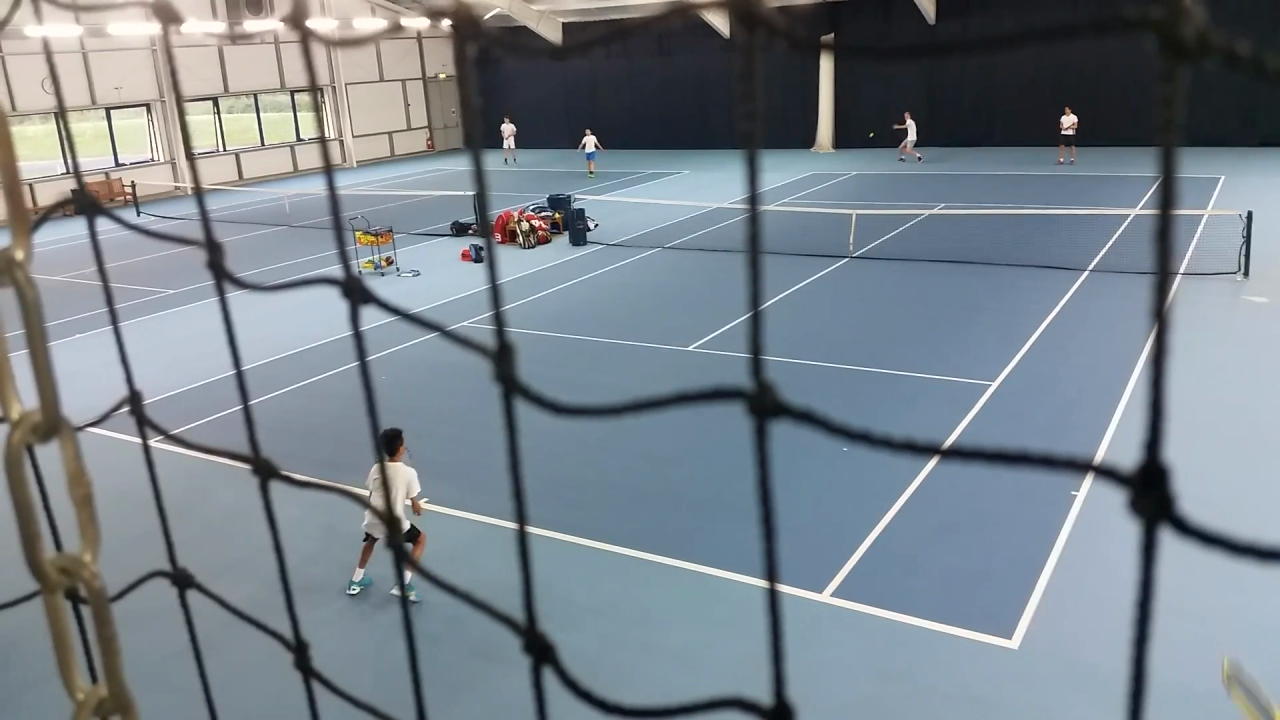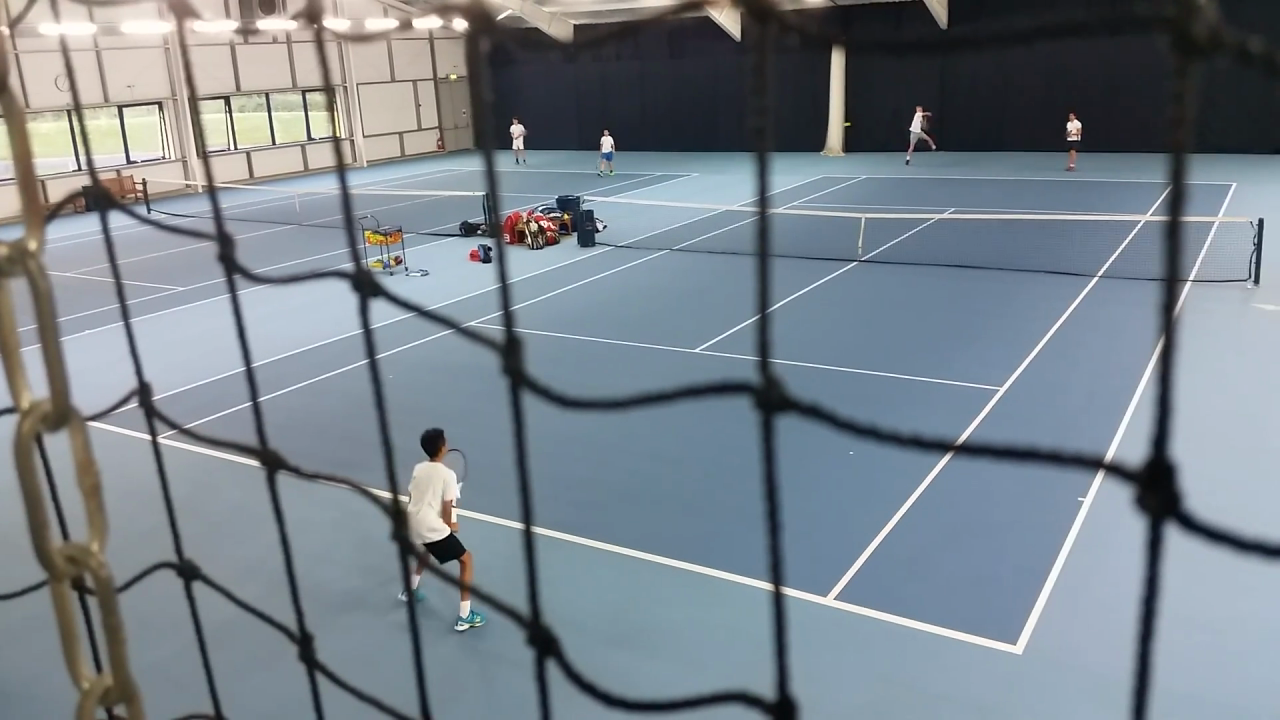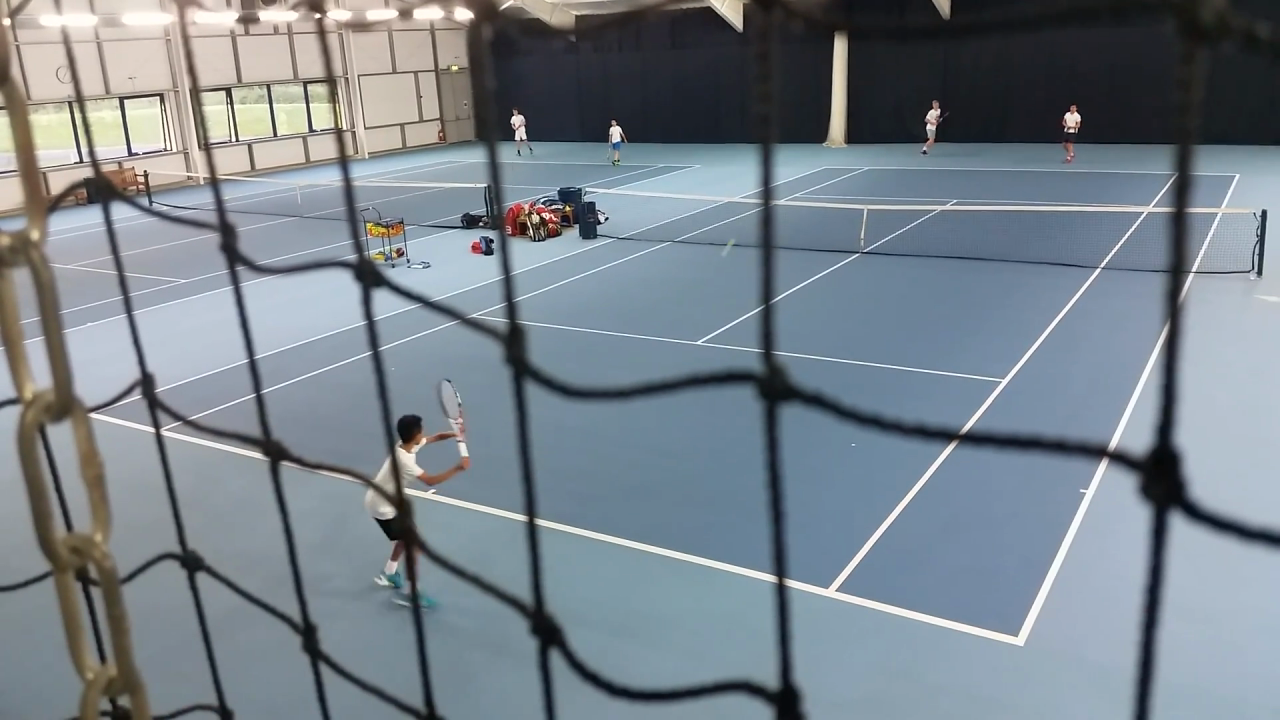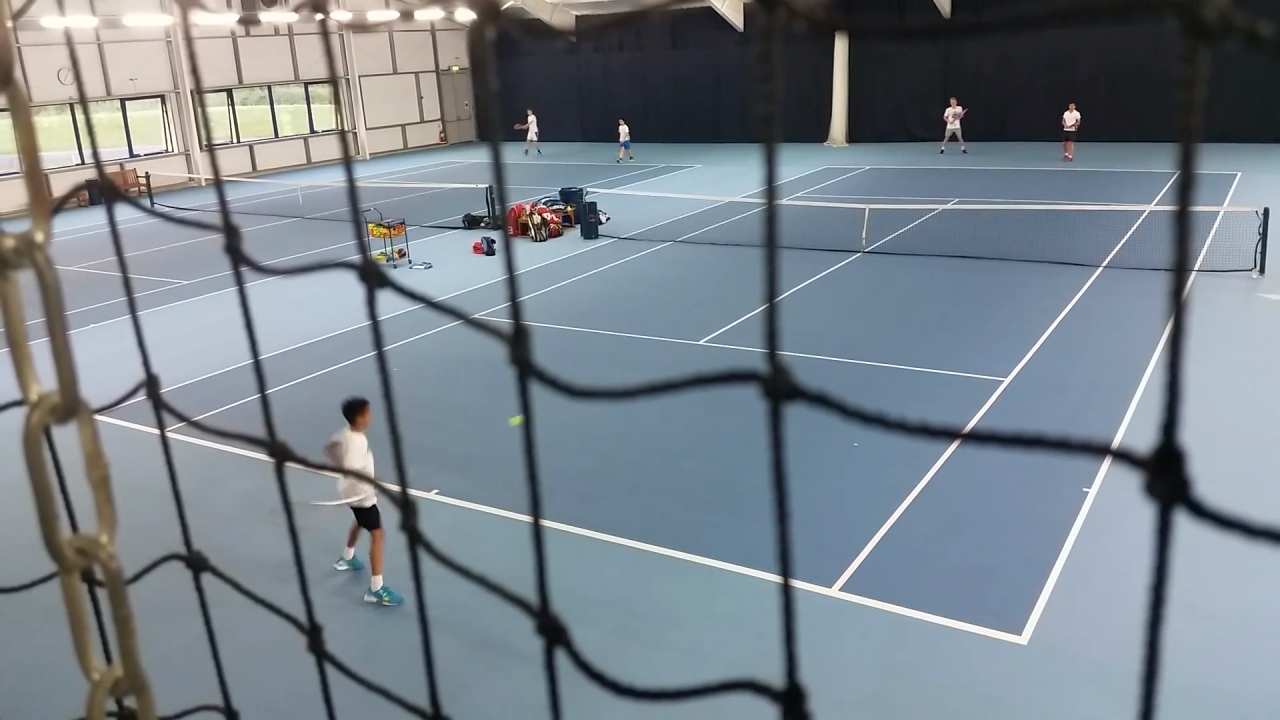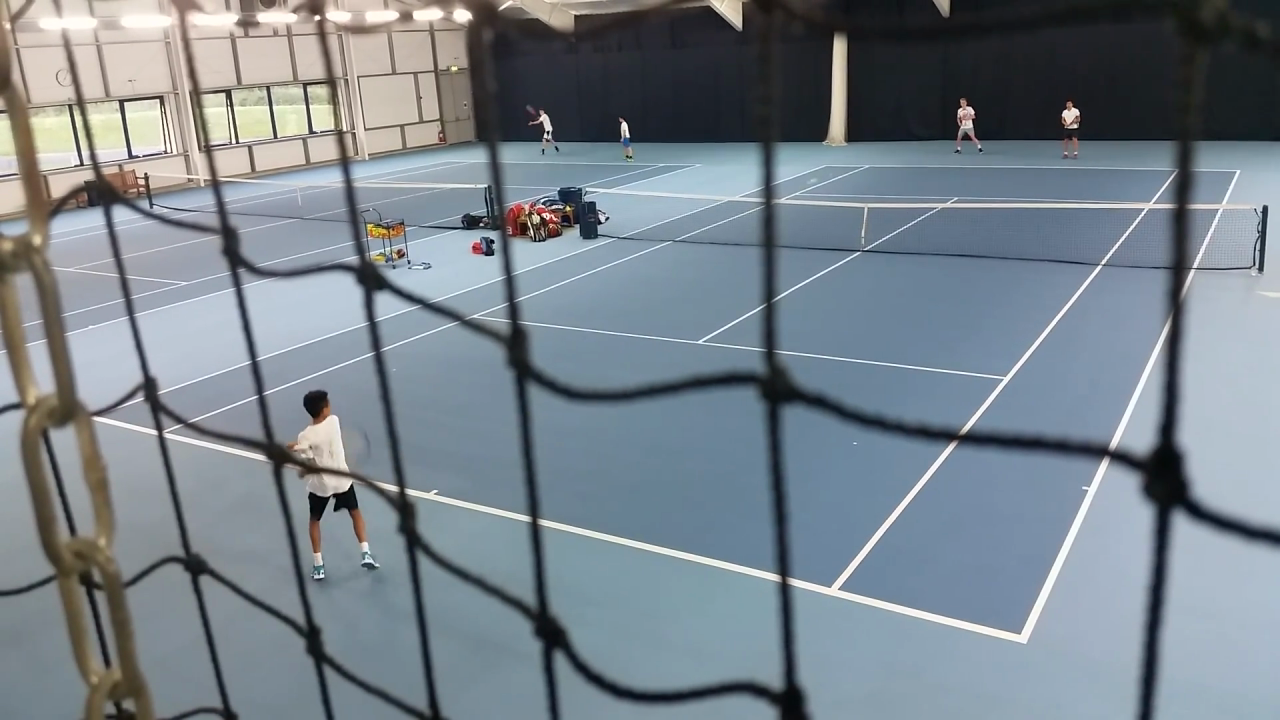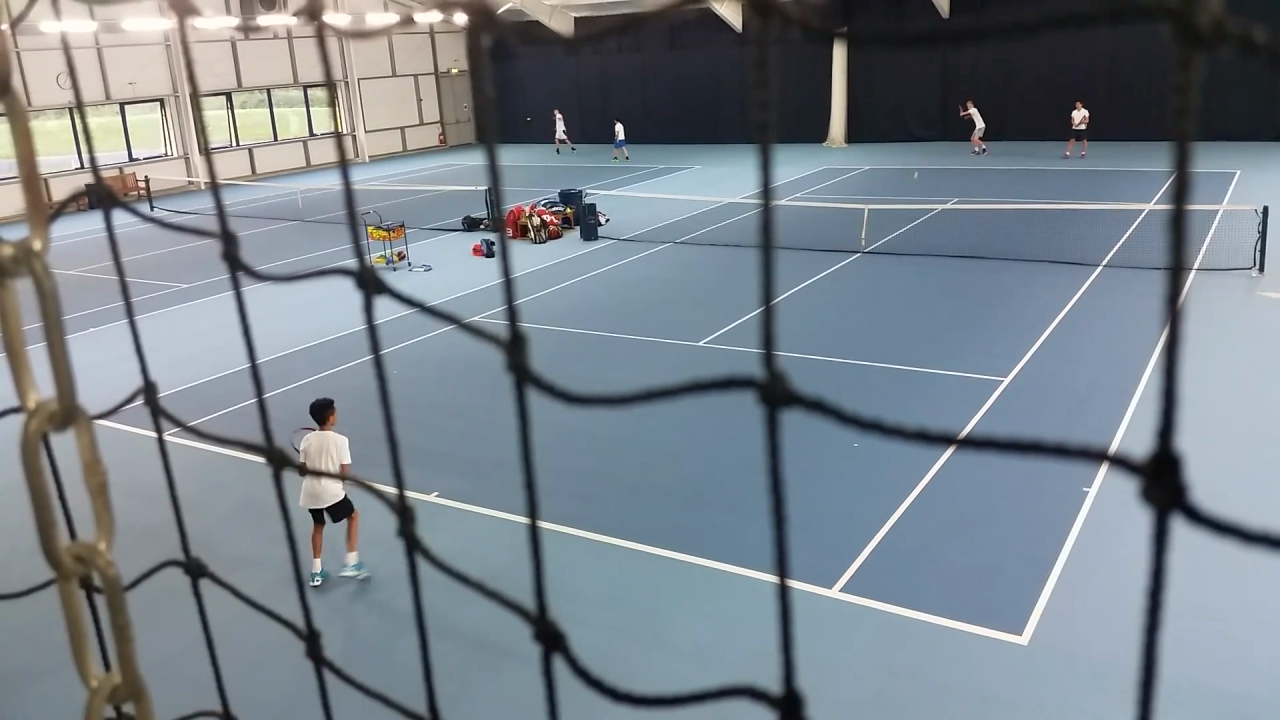
dt=0.5s
person 1, frame 1
left shoulder: (376, 469)
right shoulder: (408, 473)
left elbow: (372, 496)
right elbow: (415, 505)
right wrist: (418, 511)
left hip: (374, 519)
right hip: (395, 522)
left knee: (370, 542)
right knee: (419, 539)
left ankle: (356, 581)
right ankle: (404, 583)
person 1, frame 2
left shoulder: (418, 469)
right shoulder: (447, 475)
right elbow: (446, 508)
right wrist: (450, 525)
left hip: (413, 526)
right hip: (433, 528)
left knee: (426, 551)
right knee: (465, 560)
left ankle: (411, 589)
right ankle: (464, 616)
person 1, frame 3
left shoulder: (405, 447)
right shoulder: (403, 458)
left elbow: (434, 438)
right elbow: (429, 480)
left wrist: (456, 433)
right wrist: (458, 468)
left hip: (387, 501)
right hip: (382, 506)
left knee: (406, 532)
right knee: (411, 542)
left ankle: (389, 573)
person 1, frame 4
left shoulder: (344, 435)
right shoulder: (354, 442)
left elbow: (330, 450)
right elbow: (352, 472)
left hip: (356, 492)
right hip: (359, 494)
left knee: (361, 522)
right knee: (377, 534)
left ankle: (347, 558)
right ankle: (376, 589)
person 1, frame 5
left shoulder: (305, 436)
right shoulder: (334, 421)
left wrist: (304, 472)
right wrist: (298, 447)
left hip: (320, 485)
right hip: (343, 480)
left knee: (314, 520)
right knee: (355, 512)
left ankle: (318, 566)
right ankle: (366, 554)
person 1, frame 6
left shoulder: (307, 440)
right shoulder: (340, 441)
left elbow: (303, 470)
right elbow: (344, 471)
left hip: (311, 493)
right hip: (333, 492)
left knee: (318, 526)
right knee: (352, 517)
left ankle: (316, 572)
right ankle: (350, 564)
